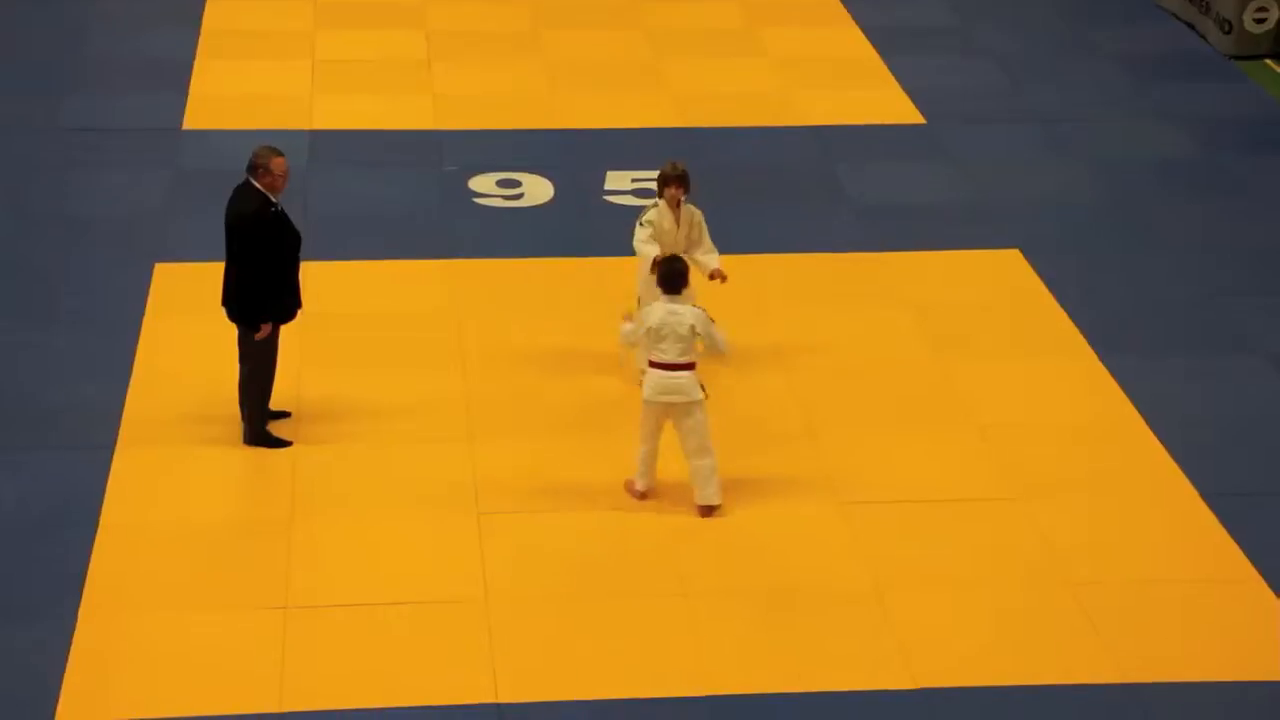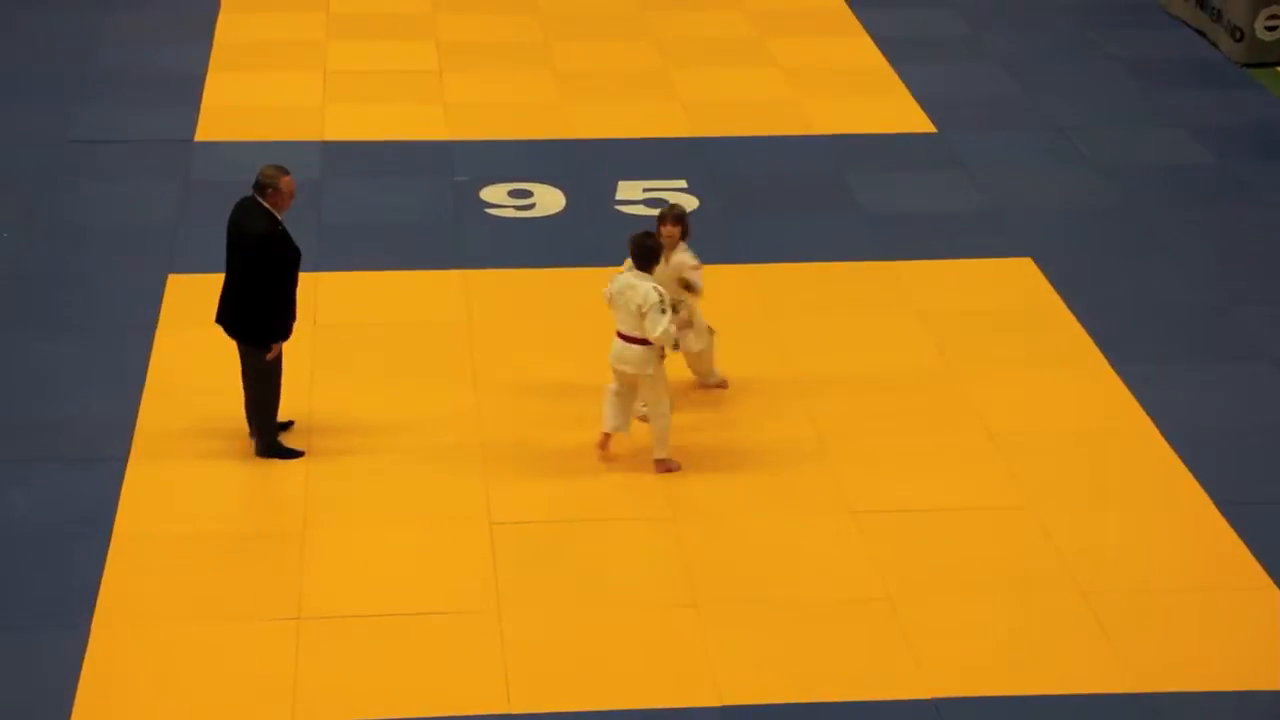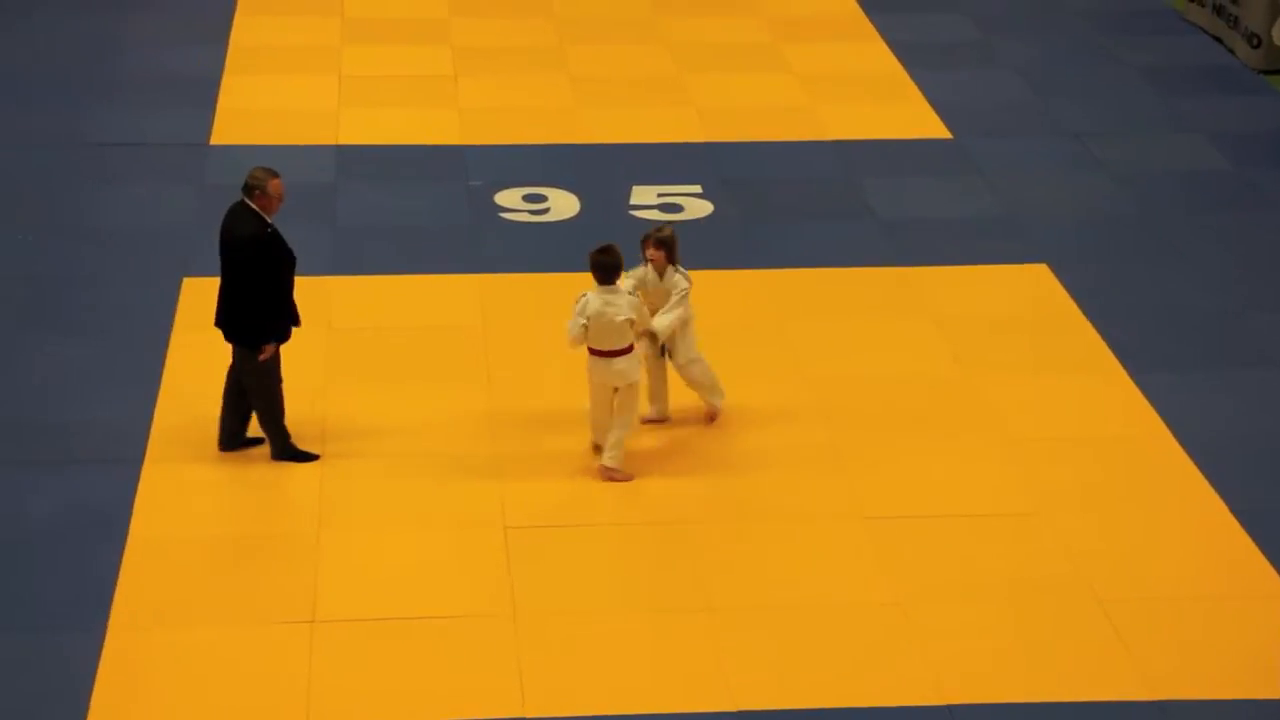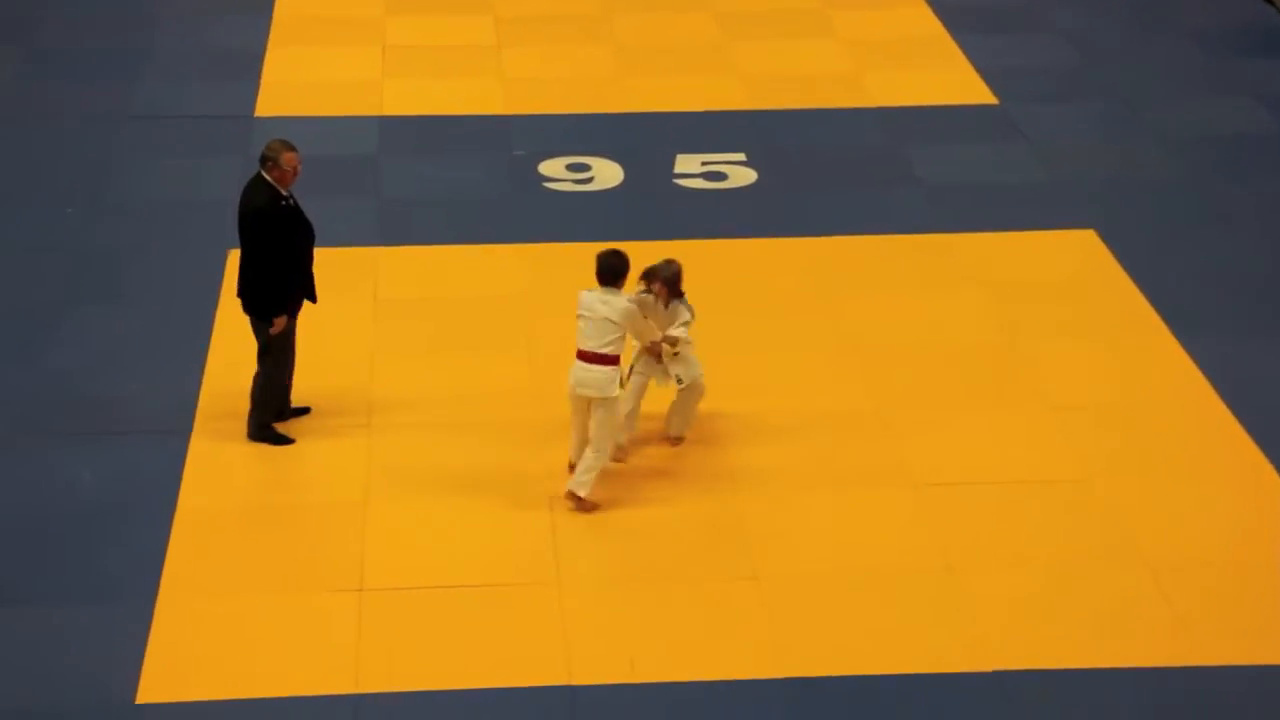
dt=0.5s
person 1, frame 1
left shoulder: (247, 192)
right shoulder: (255, 212)
right elbow: (256, 269)
right wrist: (264, 315)
left hip: (249, 296)
right hip: (256, 301)
left knee: (255, 360)
right knee: (259, 362)
left ankle: (255, 409)
right ankle: (255, 430)
person 1, frame 2
left shoulder: (246, 207)
right shoulder: (265, 233)
right elbow: (265, 289)
right wrist: (274, 335)
left hip: (243, 310)
right hip: (256, 318)
left knee: (256, 373)
right knee: (264, 376)
left ankle: (261, 424)
right ankle: (266, 441)
person 1, frame 3
left shoulder: (239, 213)
right shoulder: (252, 234)
right elbow: (257, 291)
right wrist: (266, 337)
left hip: (242, 317)
right hip: (253, 323)
left knee: (242, 377)
right knee: (266, 383)
left ankle: (231, 436)
right ankle: (281, 446)
person 1, frame 4
left shoulder: (267, 187)
right shoulder: (262, 205)
right elbow: (264, 262)
right wrist: (277, 309)
left hip: (276, 290)
right hip: (269, 296)
left knee: (277, 352)
right knee: (276, 356)
left ankle: (278, 407)
right ankle: (260, 424)
person 2, frame 1
left shoulder: (648, 314)
right shoulder: (696, 315)
left elbow: (631, 340)
right elbow: (720, 345)
left wrist: (630, 322)
right wrist: (705, 335)
left hip: (655, 381)
right hip: (685, 383)
left knee: (648, 437)
right knee: (699, 444)
left ankle: (641, 485)
right ankle: (707, 499)
person 2, frame 2
left shoulder: (619, 280)
right shoulder: (654, 293)
right elbow: (659, 334)
right wrist: (678, 325)
left hip: (620, 349)
right hip: (646, 355)
left knee: (619, 391)
right knee: (659, 406)
left ankle: (607, 432)
right ankle: (661, 457)
person 2, frame 3
left shoulder: (586, 302)
right shoulder: (631, 301)
left elbow: (575, 338)
right elbow: (644, 327)
left hip: (597, 364)
right hip: (625, 365)
left knee: (600, 408)
right knee: (623, 417)
left ankle: (600, 442)
right ankle: (610, 464)
person 2, frame 4
left shoulder: (583, 298)
right shoulder: (628, 308)
right elbow: (650, 338)
right wrist: (656, 345)
left hip: (580, 371)
right hip: (605, 377)
left knee: (581, 422)
right knee: (601, 440)
left ankle: (577, 461)
right ankle: (578, 491)
person 3, frame 1
left shoulder: (693, 215)
right shoulder: (652, 212)
left elbow: (702, 246)
right elbow: (641, 241)
left wrist: (713, 267)
right wrist: (656, 258)
right hip: (653, 269)
right ankle: (648, 365)
person 3, frame 2
left shoulder: (685, 257)
left elbow: (695, 285)
left wrist: (687, 281)
left hip: (681, 310)
left knee: (699, 347)
left ankle: (708, 376)
right ankle: (645, 404)
person 3, frame 3
left shoulder: (679, 278)
right shoulder: (643, 271)
left elbow: (673, 313)
right elbow: (627, 287)
left wrist: (656, 330)
left hip: (677, 324)
right hip: (651, 321)
left knee: (690, 368)
right knee: (654, 368)
left ankle: (713, 399)
right ankle: (658, 410)
person 3, frame 4
left shoulder: (683, 310)
right shoulder: (645, 298)
left elbow: (677, 340)
left hip: (675, 350)
left knee: (694, 387)
right knee: (635, 388)
left ankle: (676, 430)
right ankle: (620, 441)
